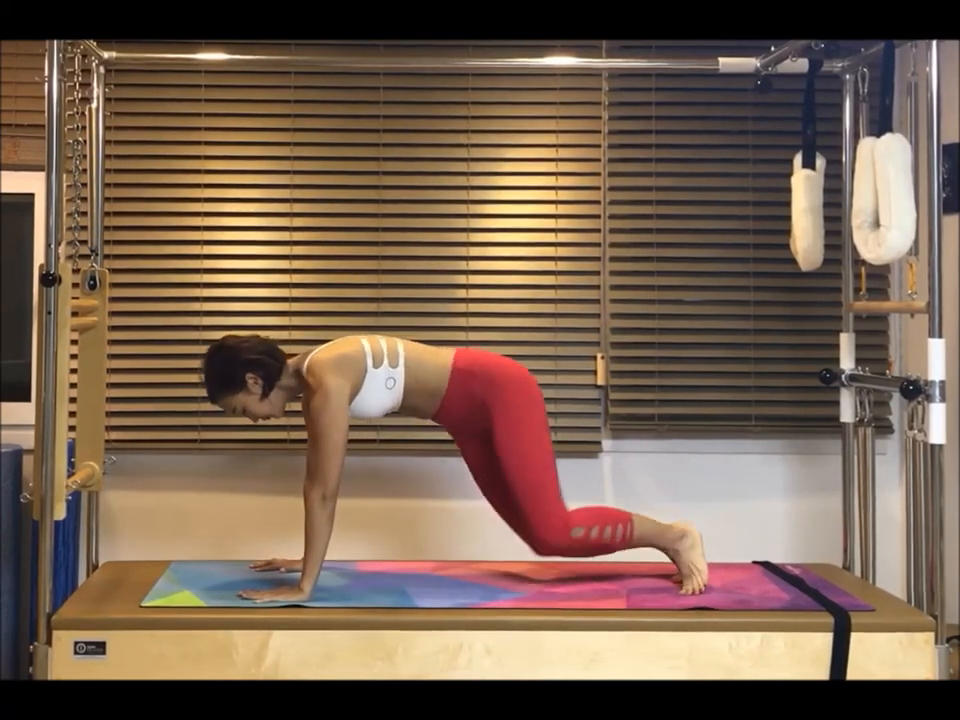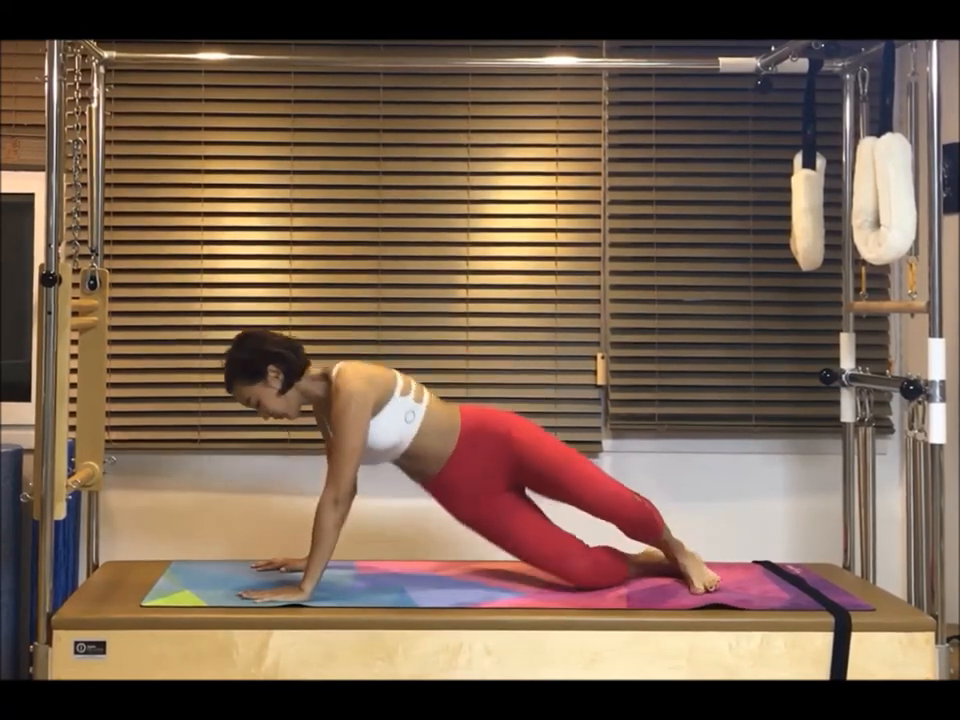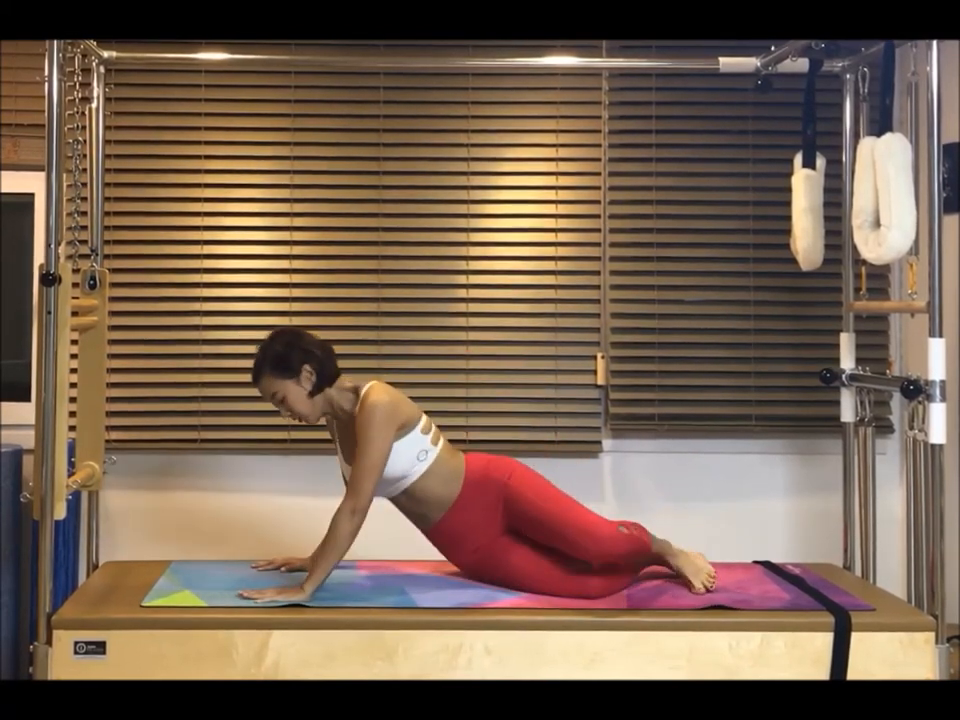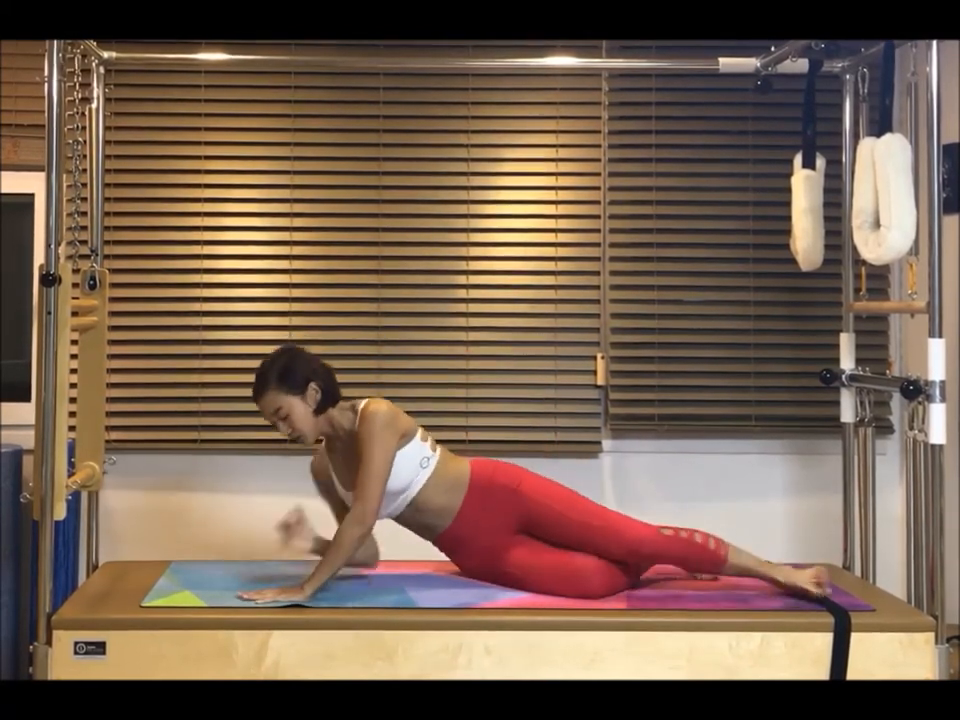
dt=0.4s
person 1, frame 1
left shoulder: (325, 378)
right shoulder: (310, 384)
left elbow: (325, 493)
right elbow: (316, 483)
left wrist: (305, 585)
right wrist: (307, 558)
left hip: (497, 387)
right hip: (466, 415)
left knee: (550, 529)
right knee: (541, 534)
left ankle: (676, 536)
right ankle: (659, 539)
person 1, frame 2
left shoulder: (348, 386)
right shoulder: (324, 407)
left elbow: (335, 496)
right elbow: (343, 492)
left wrist: (306, 587)
right wrist: (310, 560)
left hip: (490, 440)
right hip: (463, 490)
left knee: (610, 499)
right knee: (584, 570)
left ankle: (678, 551)
right ankle: (652, 563)
person 1, frame 3
left shoulder: (376, 403)
right shoulder: (337, 421)
left elbow: (356, 509)
right elbow: (355, 503)
left wrist: (306, 588)
right wrist: (313, 560)
left hip: (493, 486)
right hip: (466, 543)
left knee: (597, 542)
left ankle: (663, 549)
right ankle: (647, 561)
person 1, frame 4
left shoulder: (374, 416)
right shoulder: (323, 468)
left elbow: (363, 515)
right elbow: (363, 552)
left wrist: (306, 587)
right wrist: (319, 545)
left hip: (500, 493)
right hip: (478, 548)
left knee: (633, 537)
right knee: (591, 579)
left ankle: (777, 572)
right ankle: (661, 567)
